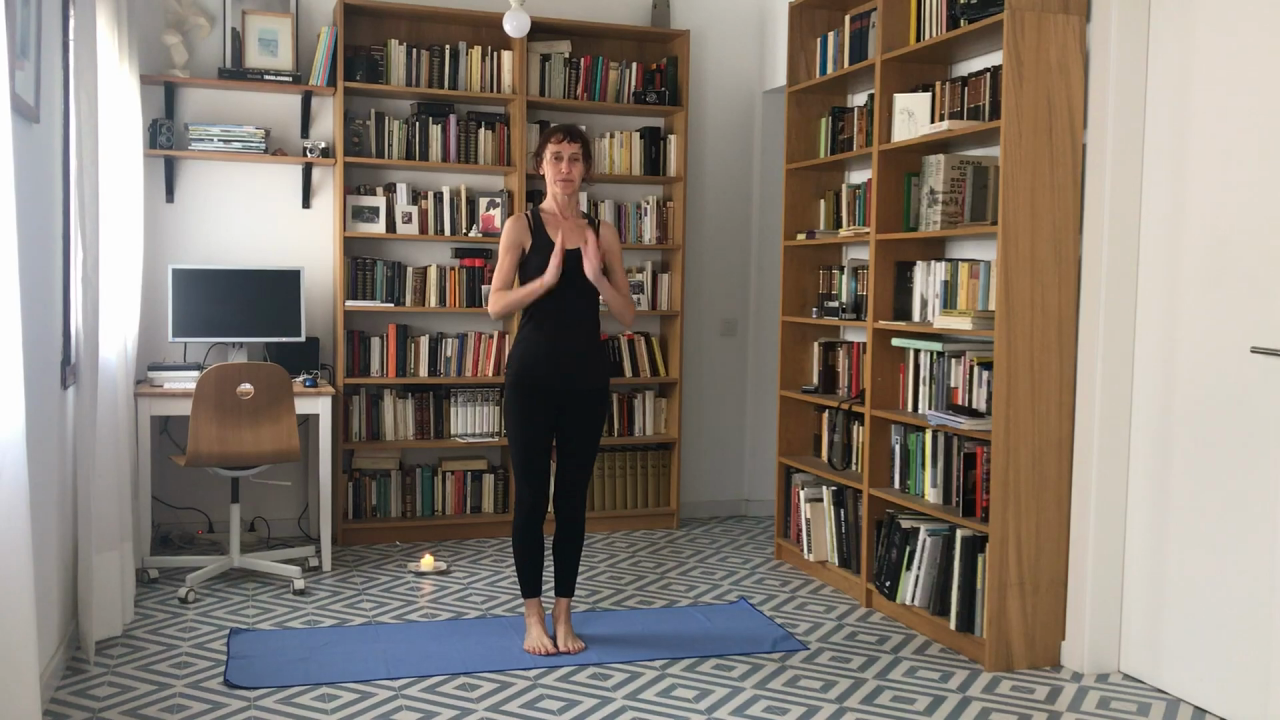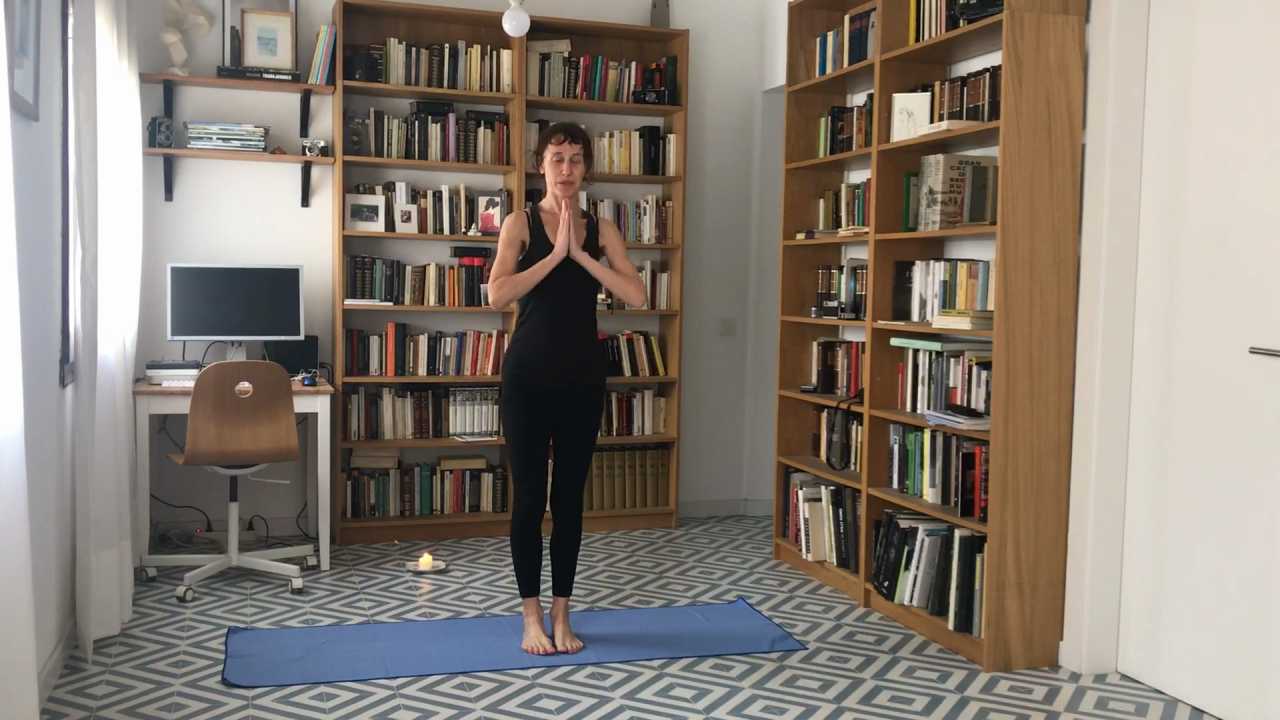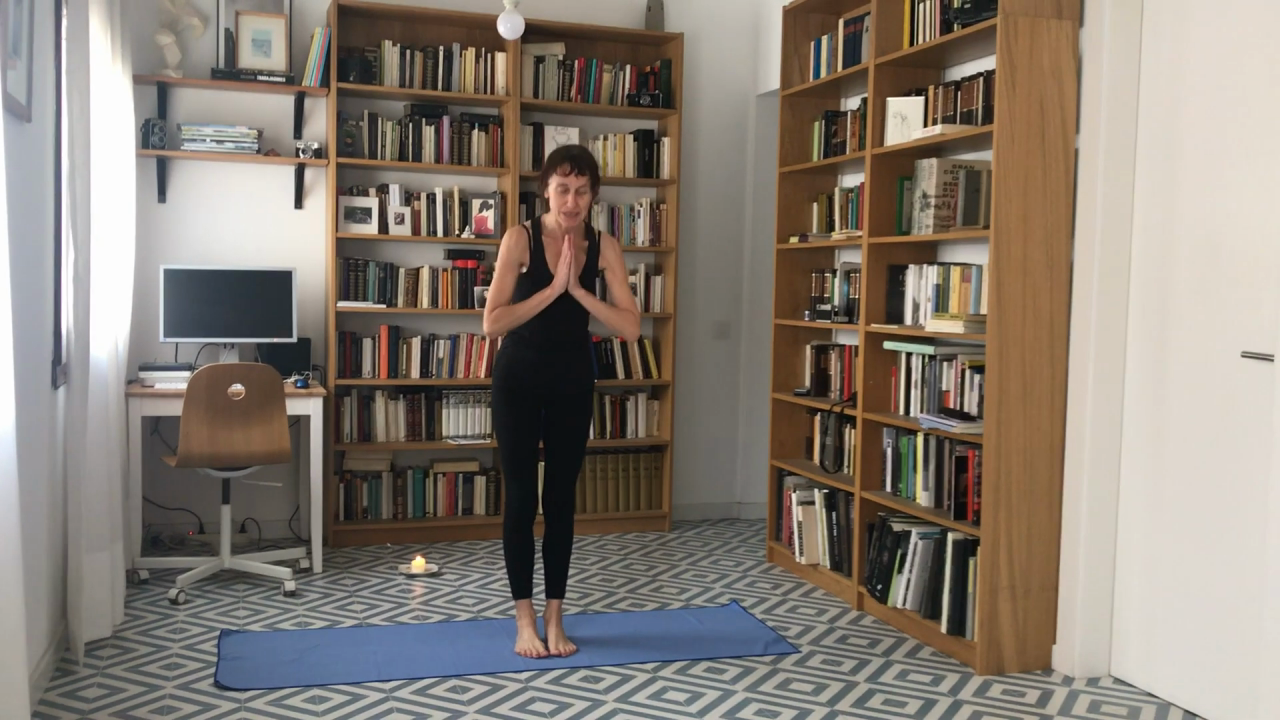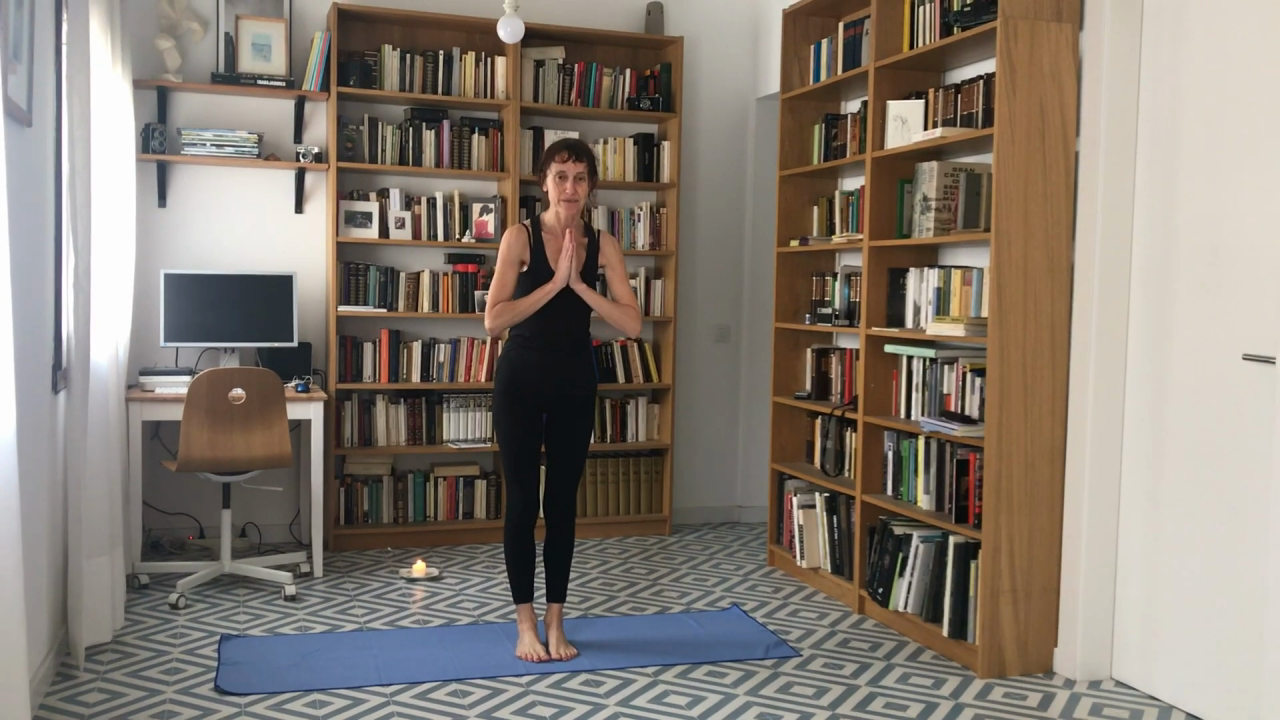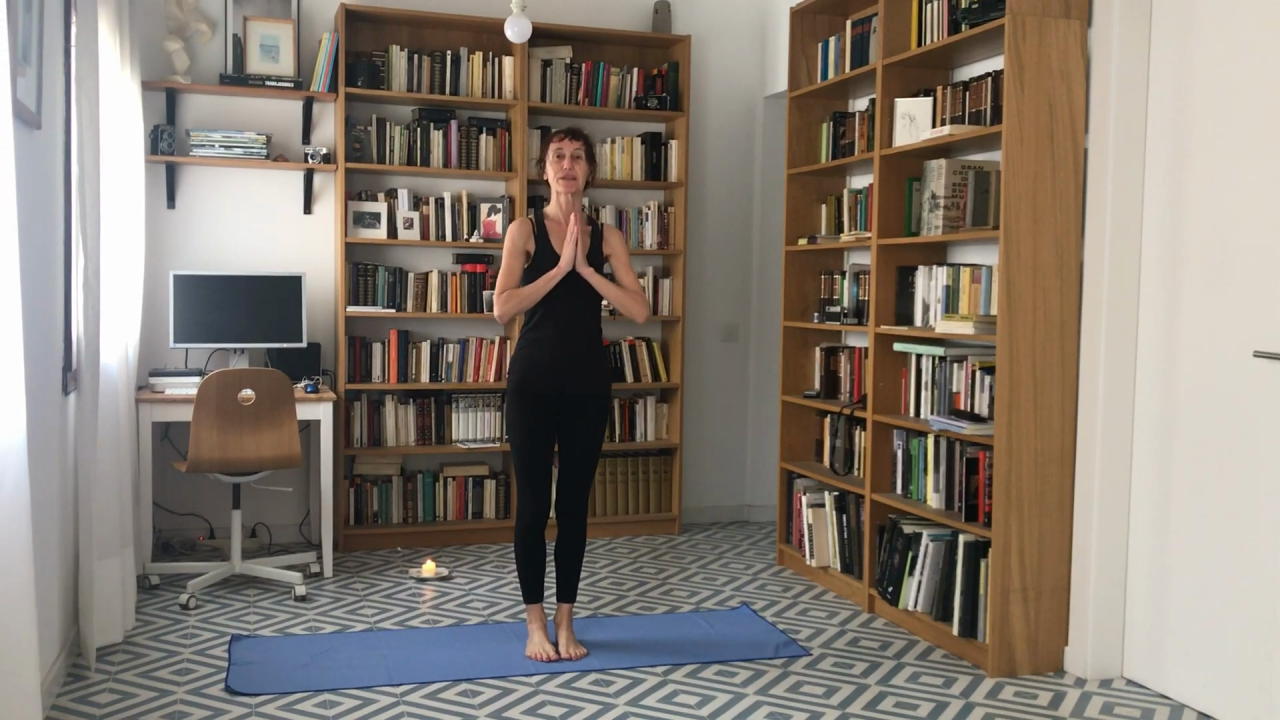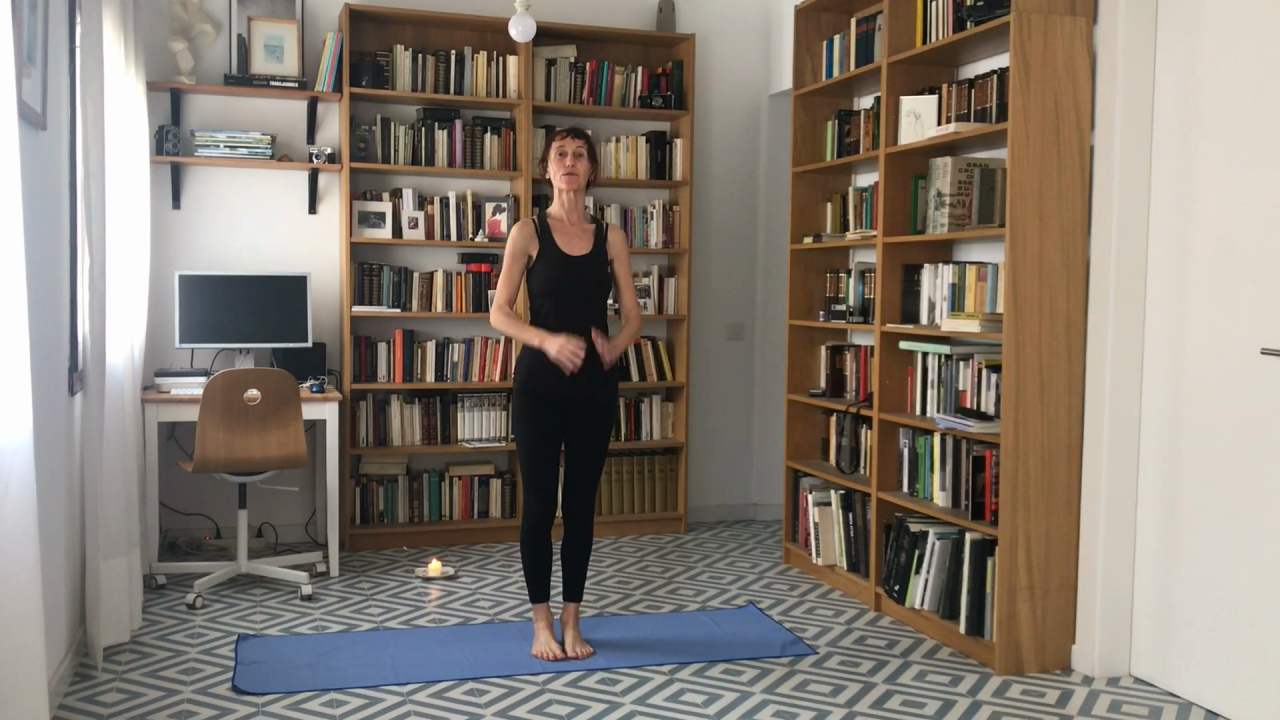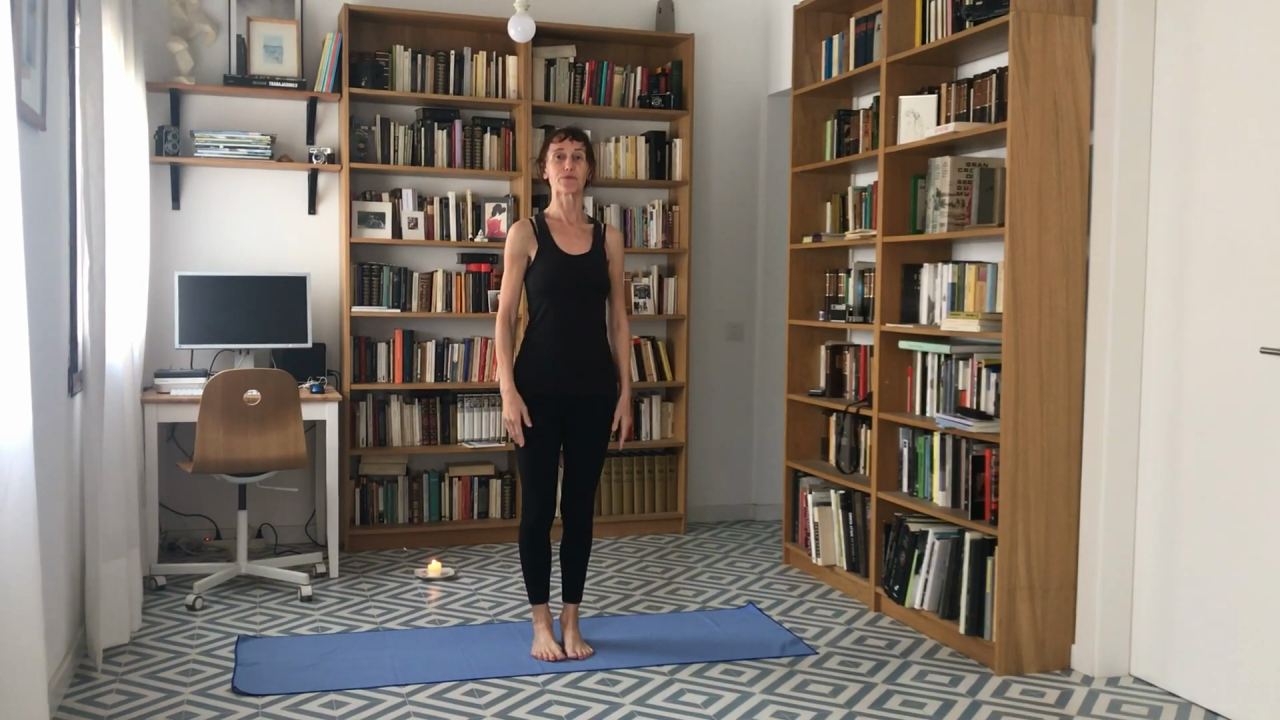
dt=0.4s
person 1, frame 1
left shoulder: (602, 231)
right shoulder: (521, 226)
left elbow: (626, 312)
right elbow: (496, 305)
left wrist: (598, 276)
right wrist: (546, 279)
left hip: (587, 373)
right hip: (533, 372)
left knee: (573, 497)
right knee: (531, 496)
left ankle: (563, 615)
right ankle: (533, 618)
person 1, frame 2
left shoulder: (601, 228)
right shoulder: (521, 222)
left elbow: (636, 294)
right elbow: (497, 294)
left wrist: (579, 253)
right wrist: (555, 253)
left hip: (583, 371)
right hip: (529, 369)
left knee: (570, 495)
right knee: (529, 495)
left ankle: (562, 614)
right ankle: (532, 616)
person 1, frame 3
left shoulder: (603, 246)
right shoulder: (520, 239)
left elbow: (631, 327)
right elbow: (492, 322)
left wrist: (577, 289)
right wrist: (553, 288)
left hip: (573, 380)
right hip: (518, 378)
left knee: (561, 498)
right knee: (521, 498)
left ankle: (555, 617)
right ankle: (525, 620)
person 1, frame 4
left shoulder: (602, 244)
right shoulder: (520, 236)
left elbow: (632, 324)
right elbow: (494, 319)
left wrist: (579, 284)
right wrist: (554, 282)
left hip: (574, 381)
right hip: (521, 379)
left knee: (562, 502)
right knee: (522, 501)
left ankle: (555, 621)
right ankle: (526, 624)
person 1, frame 5
left shoulder: (606, 235)
right shoulder: (525, 230)
left elbow: (639, 309)
right elbow: (501, 307)
left wrist: (586, 268)
right wrist: (560, 267)
left hip: (588, 378)
right hip: (534, 377)
left knee: (574, 502)
right knee: (533, 502)
left ankle: (566, 621)
right ankle: (536, 624)
person 1, frame 6
left shoulder: (610, 236)
right shoulder: (528, 232)
left elbow: (632, 313)
right elbow: (499, 312)
left wrist: (616, 344)
right wrist: (547, 340)
left hip: (594, 384)
right hip: (540, 381)
left knee: (581, 502)
right knee: (540, 502)
left ankle: (572, 620)
right ankle: (541, 623)
person 1, frame 7
left shoulder: (607, 237)
right shoulder: (526, 232)
left elbow: (618, 321)
right elbow: (505, 317)
left wrist: (625, 392)
right wrist: (508, 390)
left hip: (594, 383)
right hip: (540, 381)
left knee: (580, 504)
right knee: (539, 504)
left ankle: (571, 621)
right ankle: (541, 623)
